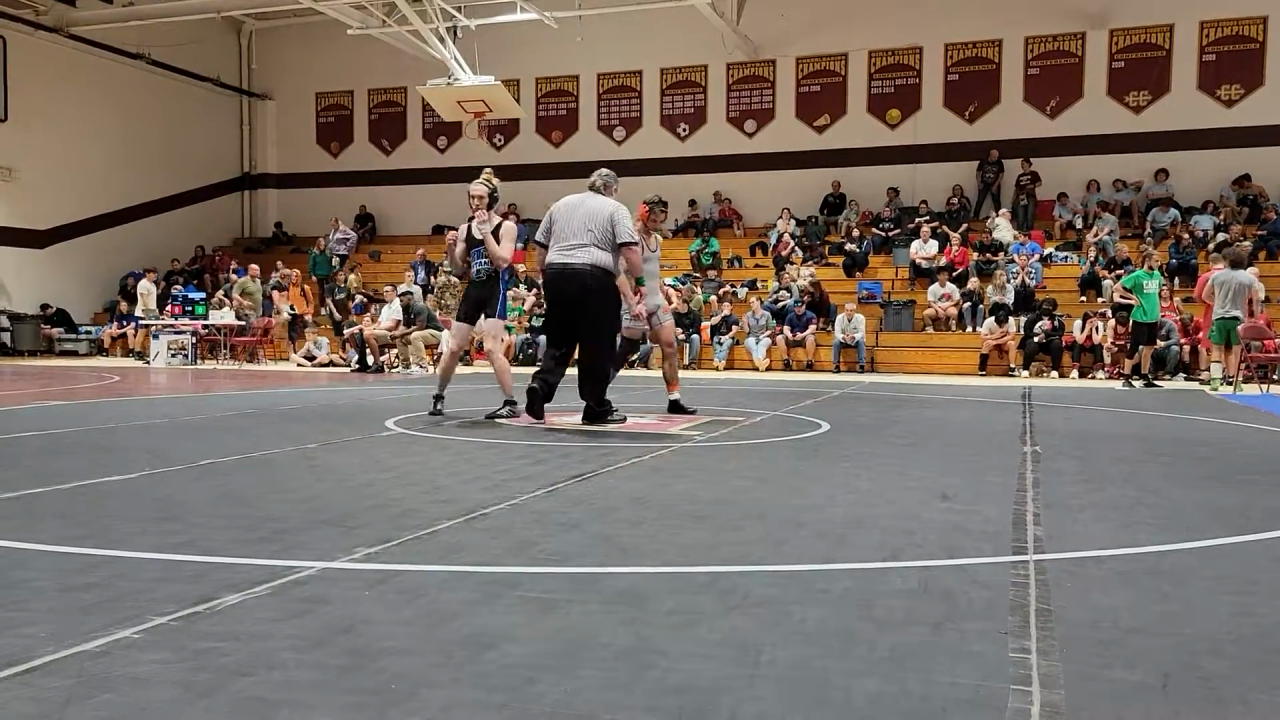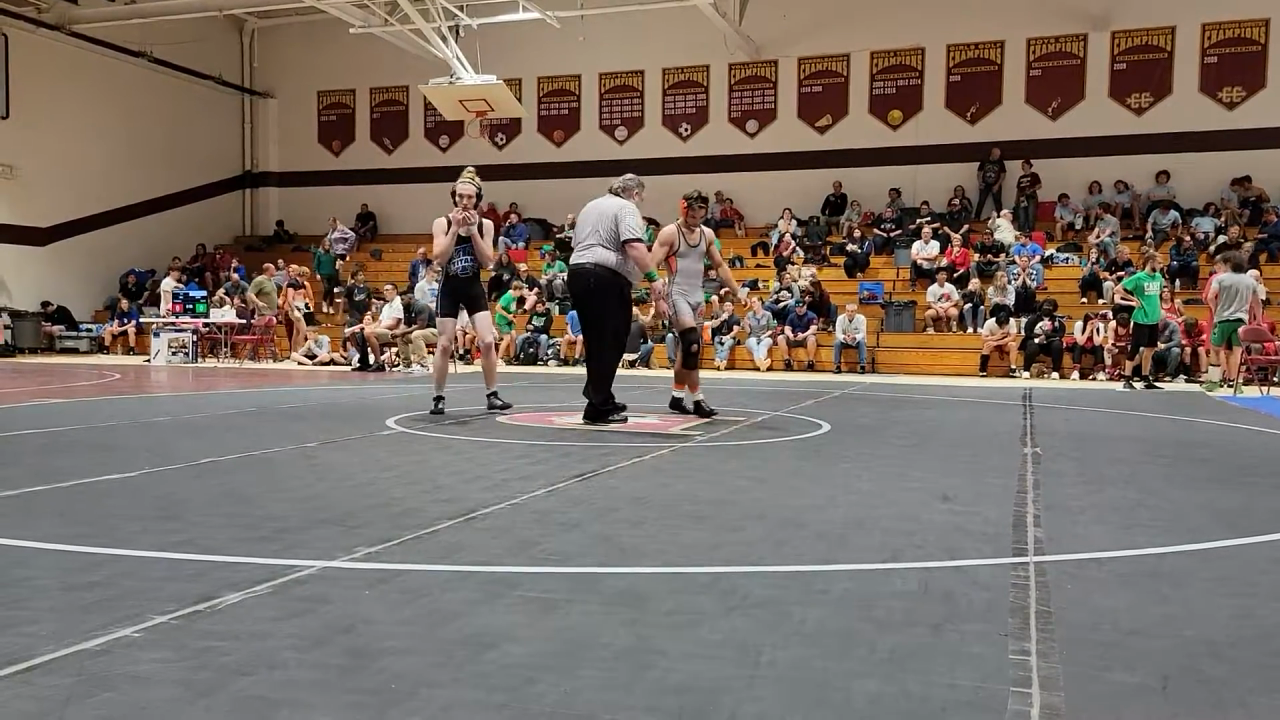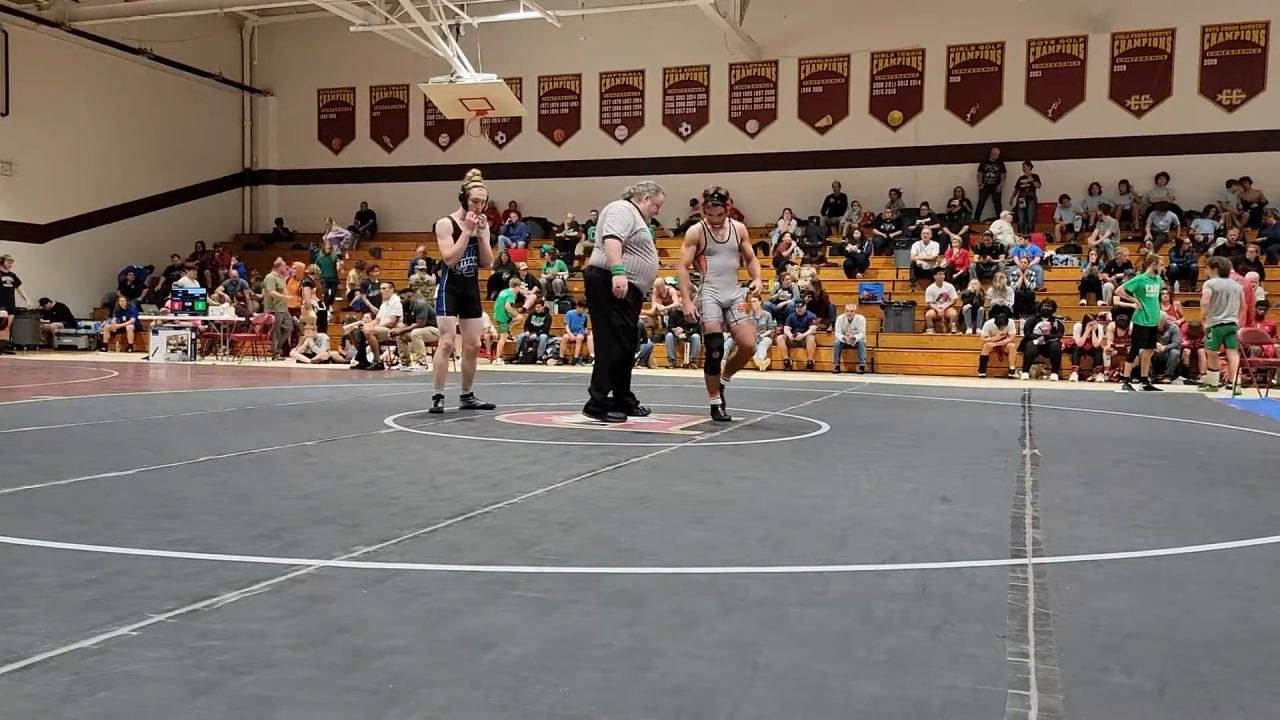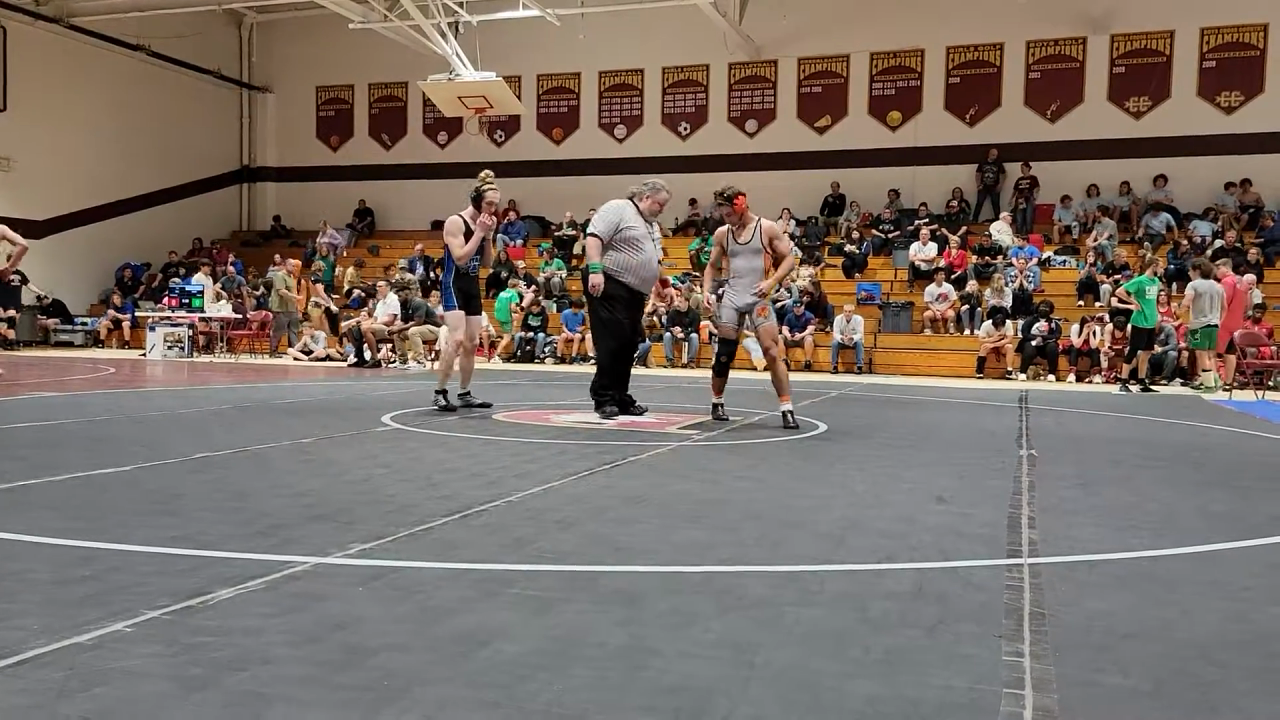
dt=0.3s
person 1, frame 1
left shoulder: (561, 204)
right shoulder: (615, 209)
left elbow: (540, 245)
right elbow: (630, 249)
left wrist: (549, 272)
right wrist: (639, 282)
left hip: (557, 278)
right hip: (593, 281)
left knee: (559, 343)
right knee: (599, 346)
left ankle: (540, 385)
right ankle: (597, 409)
person 1, frame 2
left shoulder: (590, 207)
right shoulder: (626, 209)
left elbow: (579, 245)
right elbow: (634, 246)
right wrist: (653, 278)
left hip: (578, 276)
right hip: (605, 280)
left knee: (597, 342)
right knee: (608, 344)
left ankle: (600, 400)
right ankle: (599, 408)
person 1, frame 3
left shoulder: (635, 217)
right shoulder: (622, 210)
right elbow: (611, 241)
right wrist: (618, 274)
left hip: (625, 290)
right hip: (611, 286)
left knee: (626, 345)
right knee: (614, 343)
left ankle: (623, 401)
right ankle: (598, 404)
person 1, frame 4
left shoulder: (650, 223)
right shoulder: (616, 209)
left elbow: (652, 258)
right elbow: (593, 238)
left wrist: (664, 285)
right wrist: (595, 271)
left hip: (633, 291)
right hip: (608, 286)
left knee: (629, 344)
right knee: (611, 341)
left ankle: (620, 398)
right ankle: (603, 398)
person 2, frame 1
left shoulder: (506, 227)
right shoulder: (466, 228)
left elbow: (503, 261)
right elbow: (459, 268)
left wrist: (486, 231)
right wrist: (453, 248)
left hip: (496, 292)
right hip: (472, 292)
left knee: (493, 348)
right knee: (453, 349)
left ankle: (510, 404)
right ankle: (438, 397)
person 2, frame 2
left shoulder: (486, 224)
right shoulder: (442, 223)
left elbow: (487, 262)
right elbow: (439, 259)
left wrist: (473, 230)
right wrist: (455, 229)
left hip: (474, 288)
right hip: (449, 288)
left knee: (487, 341)
right knee: (445, 344)
left ankle: (492, 395)
right ankle: (438, 398)
person 2, frame 3
left shoulder: (481, 225)
right shoulder: (445, 224)
left elbow: (487, 263)
right elbow: (449, 259)
left wrist: (480, 234)
right wrist: (467, 232)
left hip: (472, 288)
right hip: (450, 288)
left knee: (473, 346)
right knee: (447, 343)
left ankle: (467, 396)
right ankle: (437, 397)
person 2, frame 4
left shoulder: (485, 224)
right shoulder: (455, 222)
left elbow: (487, 263)
right elbow: (460, 257)
left wrist: (489, 235)
right wrist: (479, 232)
left hip: (473, 286)
right hip: (454, 285)
left knee: (472, 343)
right knee: (457, 339)
left ankle: (464, 394)
right ankle: (440, 392)
person 3, frame 1
left shoulder: (658, 239)
right elbow: (619, 273)
left wrist: (661, 297)
right wrist: (632, 301)
left hip: (657, 300)
right hip: (638, 302)
left knee: (670, 347)
right knee: (625, 352)
left ankle: (675, 399)
person 3, frame 2
left shoulder: (707, 234)
right shoulder: (669, 233)
left elbow: (720, 265)
right elbow: (652, 266)
left wrist: (736, 290)
left hip: (697, 296)
right hip: (677, 295)
left knee: (689, 348)
right knee: (691, 343)
left ankle: (678, 398)
right ankle: (696, 399)
person 3, frame 3
left shoulder: (739, 229)
right shoulder: (695, 232)
left elbow: (751, 258)
right elbow: (683, 268)
left wrist: (757, 280)
right wrist: (687, 300)
left hip: (735, 294)
right hip: (709, 294)
left knee: (748, 346)
right knee: (714, 350)
left ankle: (722, 380)
right ankle: (715, 403)
person 3, frame 4
left shoulder: (768, 228)
right shoulder: (721, 234)
left elbow: (788, 258)
right elbow: (712, 266)
left wrist: (771, 282)
right wrist: (706, 290)
left hip: (758, 297)
right hip: (731, 298)
left knee: (772, 352)
right knee: (724, 354)
left ankle: (787, 410)
right ankle: (717, 403)
